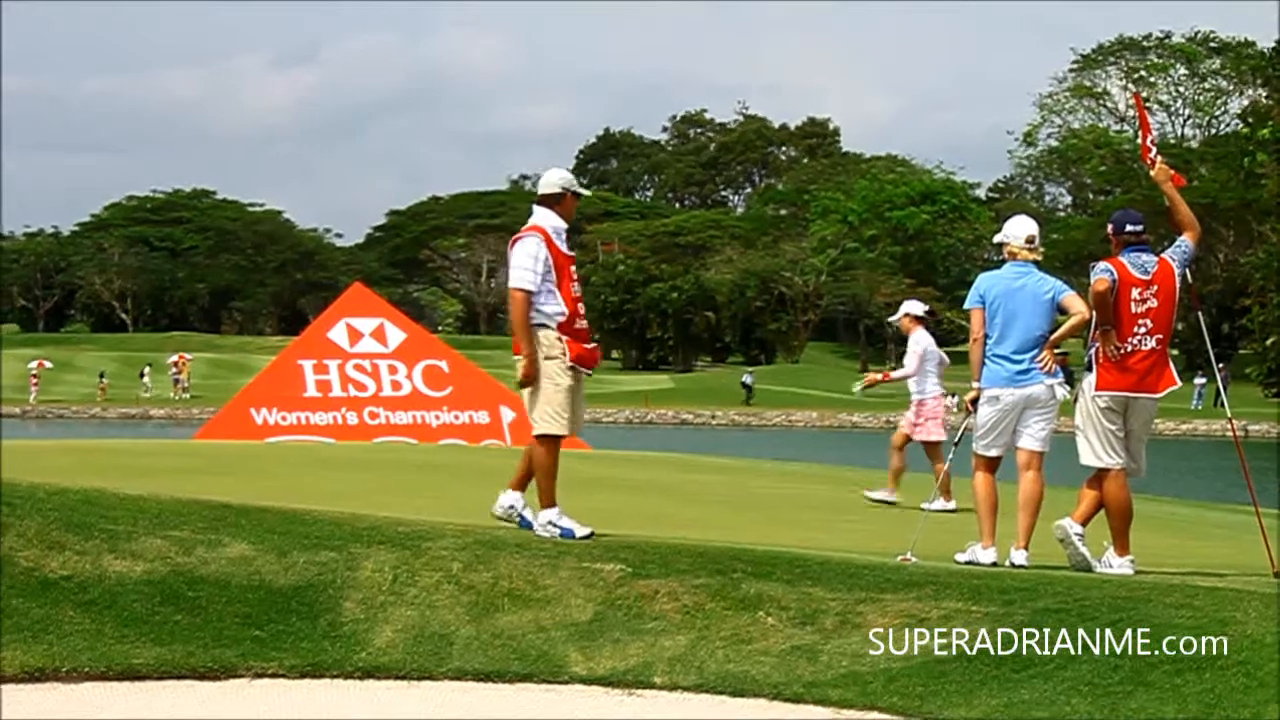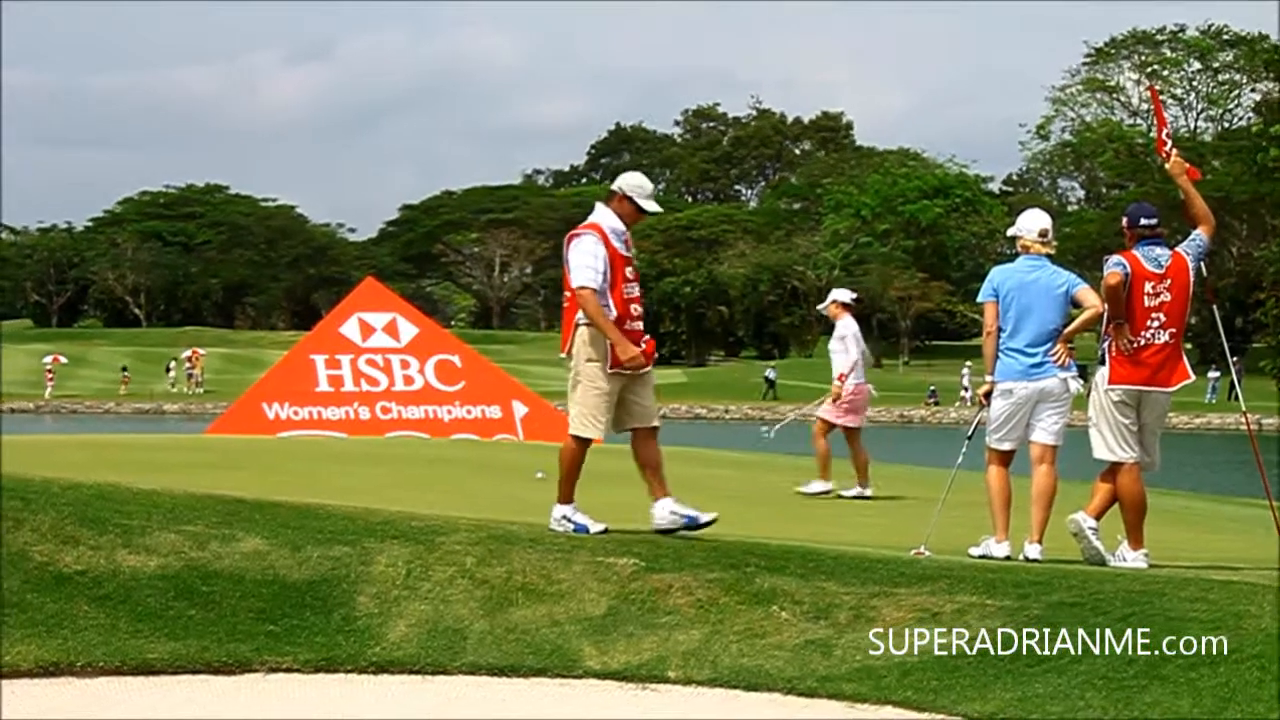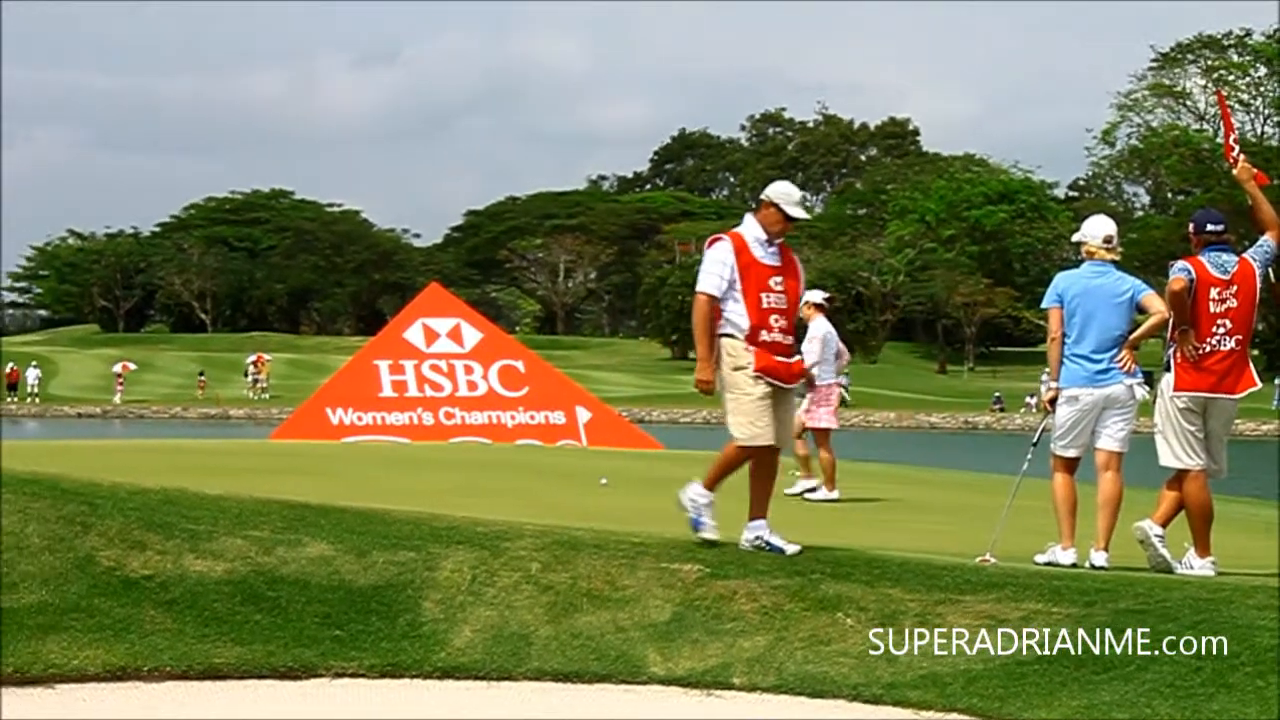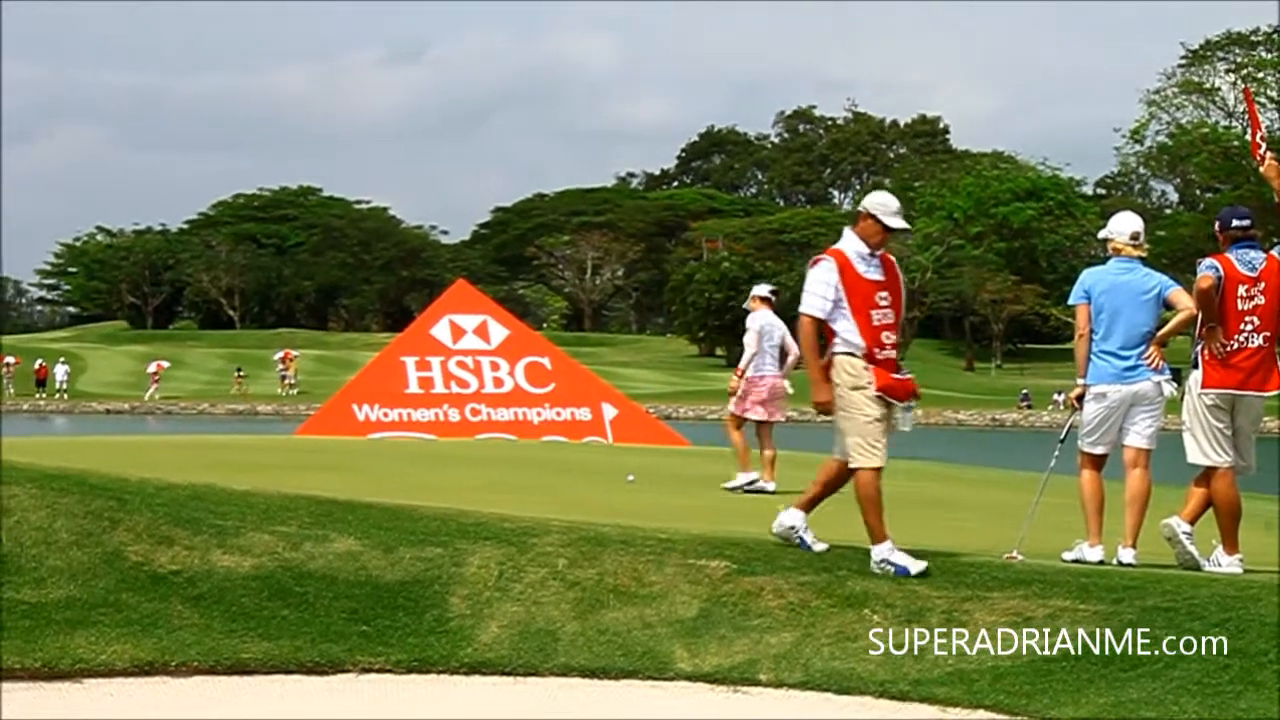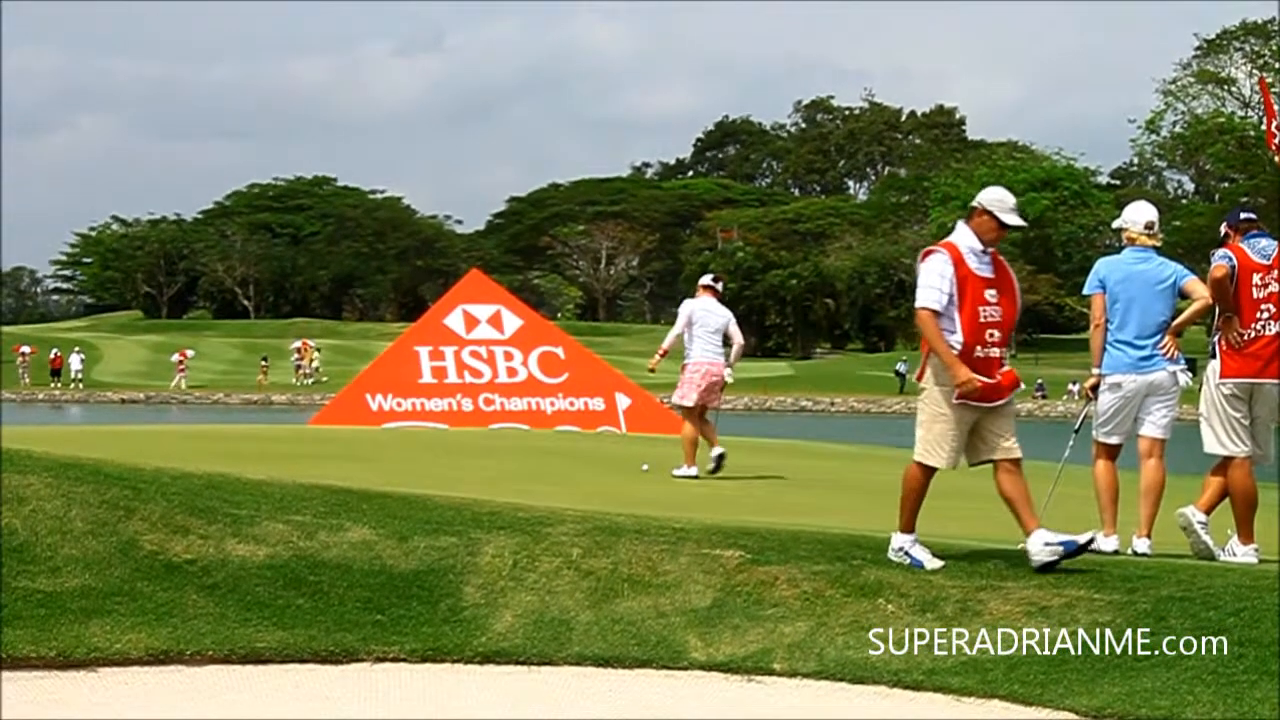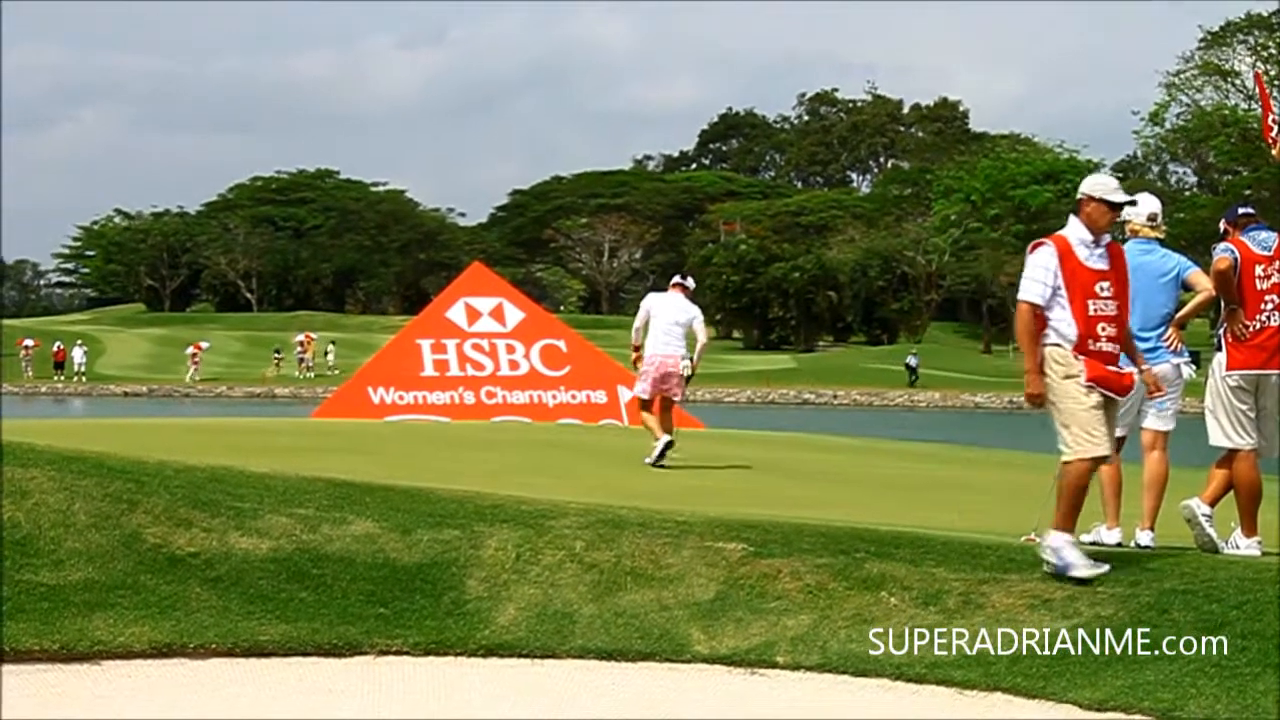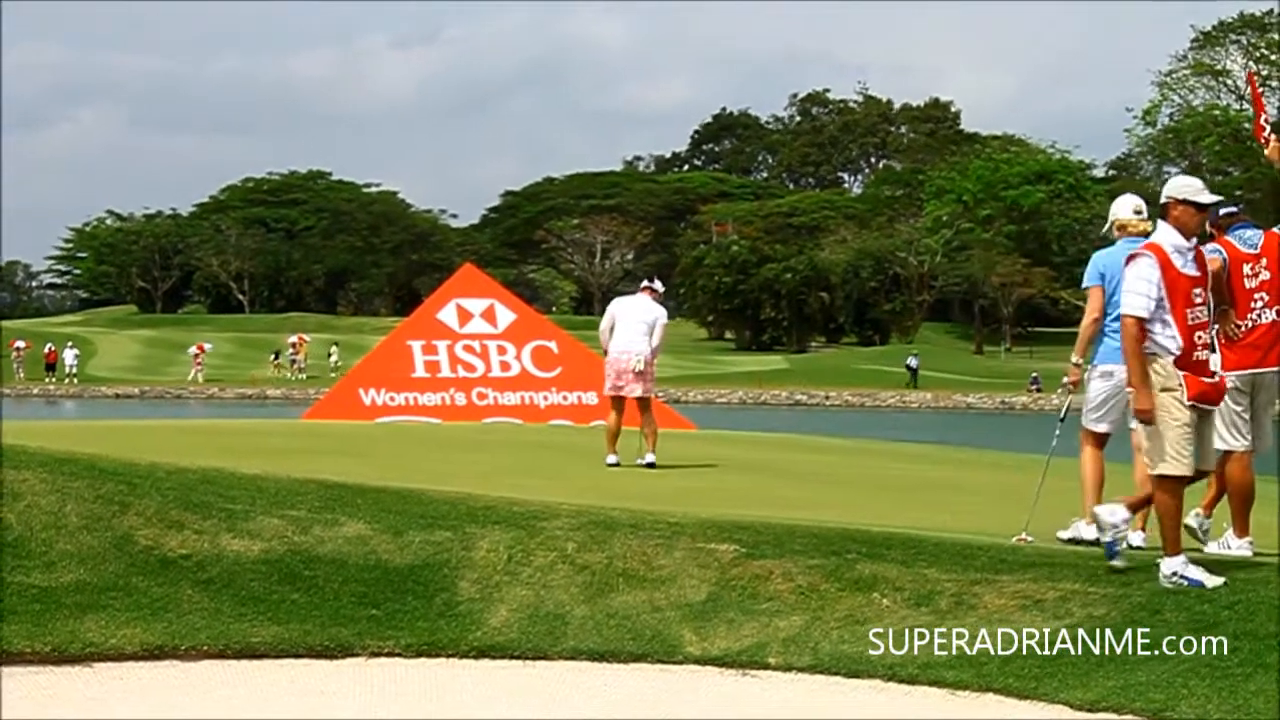
dt=0.5s
person 1, frame 1
left shoulder: (556, 238)
right shoulder: (534, 240)
right elbow: (518, 300)
left wrist: (584, 340)
right wrist: (527, 356)
left hip: (567, 347)
right hip: (547, 345)
left knee: (555, 431)
right knee: (550, 430)
left ankle: (511, 498)
right ankle: (548, 515)
person 1, frame 2
left shoulder: (623, 239)
right shoulder: (590, 238)
right elbow: (585, 298)
right wrist: (621, 343)
left hip: (630, 349)
right hip: (600, 346)
left knee: (645, 427)
right knee: (583, 431)
left ankle: (664, 508)
right ankle: (563, 509)
person 1, frame 3
left shoulder: (786, 256)
right shoulder: (728, 247)
right elbow: (703, 305)
left wrist: (798, 361)
right wrist: (704, 362)
left hip: (777, 361)
right hip: (742, 355)
left knee: (772, 446)
right knee: (754, 440)
left ankle: (756, 528)
right ankle: (701, 492)
person 1, frame 4
left shoulder: (888, 264)
right shoulder: (831, 266)
right elbow: (808, 325)
left wrist: (899, 374)
right wrist: (818, 383)
left hip: (883, 376)
right hip: (853, 373)
left knee: (852, 458)
right knee: (869, 461)
left ankle: (793, 517)
right ankle: (882, 550)
person 1, frame 5
left shoulder: (997, 263)
right shoulder: (943, 258)
right elbow: (925, 317)
left wrist: (1000, 372)
right wrist: (954, 367)
left hip: (992, 378)
right hip: (953, 376)
left knee: (1007, 459)
right knee: (929, 459)
left ankle: (1039, 542)
right ankle: (903, 540)
person 1, frame 6
left shoulder: (1114, 254)
right shoulder: (1052, 251)
right elbow: (1026, 313)
left wrist: (1143, 367)
right wrist: (1032, 373)
left hip: (1103, 367)
right hip: (1068, 365)
left knee: (1078, 457)
right knee: (1087, 453)
left ankle: (1059, 541)
right ankle: (1059, 541)
person 1, frame 7
left shoulder: (1195, 256)
right shoulder: (1149, 259)
right elbow: (1130, 326)
left wrist: (1208, 376)
right wrist: (1140, 390)
left hip: (1192, 377)
right hip: (1165, 376)
left knee: (1198, 467)
right knee: (1172, 470)
left ankle: (1118, 514)
right ankle: (1173, 563)
person 2, frame 1
left shoulder: (1109, 267)
right shoulder: (1170, 266)
left elbow: (1100, 290)
right elbow: (1192, 231)
left wrist: (1106, 328)
right wrist: (1166, 184)
left hip: (1107, 381)
right hip: (1148, 386)
left knee: (1112, 467)
right knee: (1117, 467)
left ankle: (1121, 556)
right ankle: (1077, 523)
person 2, frame 2
left shoulder: (1123, 261)
right shoulder: (1184, 260)
left elbow: (1112, 283)
right elbow: (1207, 225)
left wrist: (1118, 322)
right wrist: (1181, 178)
left hip: (1120, 374)
right hip: (1163, 379)
left knee: (1125, 461)
right knee: (1133, 460)
left ankle: (1136, 550)
right ankle: (1091, 517)
person 2, frame 3
left shoulder: (1188, 267)
left elbow: (1176, 288)
left wrist: (1184, 329)
left hip: (1186, 381)
right hip: (1229, 385)
left knee: (1193, 468)
right knee: (1199, 467)
left ankle: (1203, 558)
right ankle: (1157, 523)
person 2, frame 4
left shoulder: (1216, 263)
left elbow: (1204, 286)
left wrist: (1212, 326)
left hip: (1213, 379)
left knee: (1220, 467)
right knee: (1225, 466)
left ankle: (1230, 556)
right ankle: (1185, 522)
person 2, frame 5
left shoulder: (1230, 253)
left elbow: (1218, 276)
left wrist: (1228, 315)
left hip: (1232, 368)
left knee: (1238, 456)
right knee: (1241, 455)
left ankle: (1245, 545)
right ankle: (1200, 511)
person 2, frame 6
left shoulder: (1230, 247)
left elbow: (1222, 267)
left wrist: (1232, 306)
left hip: (1237, 361)
left knee: (1243, 449)
right knee: (1246, 448)
left ankle: (1248, 537)
right ankle: (1205, 503)
person 2, frame 7
left shoulder: (1217, 247)
left elbow: (1212, 269)
left wrist: (1223, 309)
left hip: (1232, 360)
left knee: (1237, 449)
right knee: (1241, 446)
left ankle: (1240, 537)
right ankle: (1203, 513)
person 3, frame 1
left shoulder: (985, 282)
right shoulder: (1050, 285)
left elbow: (977, 337)
right elbow: (1082, 313)
left wrist: (975, 384)
right wrist: (1051, 343)
left hip: (998, 385)
right hip: (1040, 385)
left knee: (984, 466)
right knee: (1030, 466)
left ankle: (986, 547)
right ankle: (1020, 550)
person 3, frame 2
left shoulder: (999, 275)
right shoulder: (1064, 278)
left elbow: (990, 331)
right elbow: (1096, 307)
left wrist: (988, 378)
right wrist: (1065, 336)
left hip: (1011, 379)
right hip: (1054, 378)
left knee: (997, 460)
right knee: (1044, 461)
left ankle: (1000, 541)
right ankle: (1034, 544)
person 3, frame 3
left shoulder: (1063, 281)
right shoulder: (1129, 284)
left elbow: (1055, 336)
right elbow: (1161, 312)
left wrist: (1053, 383)
right wrist: (1130, 343)
left hip: (1077, 386)
right hip: (1119, 385)
left knee: (1063, 467)
right knee: (1109, 467)
left ankle: (1066, 548)
right ankle: (1100, 551)
person 3, frame 4
left shoulder: (1090, 278)
right shoulder: (1156, 280)
left elbow: (1083, 333)
right elbow: (1189, 309)
left wrist: (1080, 381)
right wrist: (1159, 340)
left hip: (1104, 383)
right hip: (1147, 382)
left knee: (1090, 464)
right knee: (1137, 464)
left ankle: (1093, 545)
right ankle: (1128, 548)
person 3, frame 5
left shoulder: (1105, 267)
right shoulder: (1171, 269)
left elbow: (1098, 323)
right elbow: (1205, 298)
left wrist: (1095, 370)
right wrist: (1174, 329)
left hip: (1119, 372)
right hip: (1162, 371)
left knee: (1104, 453)
right knee: (1152, 454)
left ankle: (1108, 535)
right ankle: (1143, 538)
person 3, frame 6
right shoulder: (1174, 261)
right elbow: (1208, 290)
right wrist: (1178, 321)
left hip: (1123, 365)
right hip: (1166, 365)
left knee: (1109, 446)
right knee: (1155, 447)
left ankle: (1111, 528)
right ankle: (1146, 530)
person 3, frame 7
left shoulder: (1103, 259)
left elbow: (1093, 315)
left wrist: (1076, 361)
left hip: (1111, 362)
left knee: (1092, 441)
right knee: (1144, 446)
left ankle: (1088, 523)
right ankle: (1138, 530)
person 4, frame 1
left shoulder: (917, 339)
right shoulder: (926, 338)
left elbow: (911, 370)
right elbow: (944, 361)
left wrist: (881, 377)
left hip: (926, 402)
right hip: (922, 402)
left knee: (934, 454)
right knee: (896, 444)
left ankle: (946, 499)
right ankle: (891, 491)
person 4, frame 2
left shoulder: (845, 325)
right shoulder: (848, 325)
left elbow: (854, 356)
right elbow: (865, 353)
left wrist: (839, 381)
left hip: (848, 390)
right hip: (855, 388)
left knee: (819, 432)
right knee: (853, 441)
left ankle: (824, 480)
right ankle: (863, 486)
person 4, frame 3
left shoulder: (817, 326)
right shoulder: (827, 327)
left elbow: (815, 357)
right elbow: (844, 357)
left hip: (821, 389)
right hip: (821, 389)
left knee: (821, 443)
right knee: (796, 433)
left ankle: (830, 490)
right ankle: (806, 479)
person 4, frame 4
left shoulder: (756, 317)
right shoulder: (778, 323)
left elbow: (752, 349)
right elbow: (794, 353)
left wrist: (737, 375)
right wrist: (781, 374)
left hip: (757, 380)
right hip: (774, 381)
left knee: (733, 426)
right knee: (764, 434)
left ankle: (746, 472)
right ankle: (767, 480)
person 4, frame 5
left shoulder: (691, 304)
right shoulder: (725, 312)
left elbow: (677, 331)
right elbow: (739, 342)
left wrist: (659, 354)
right wrist: (729, 366)
left hip: (696, 365)
right hip: (716, 367)
left knee: (689, 419)
right knee: (699, 418)
left ankle: (690, 466)
right ankle: (716, 449)
person 4, frame 6
left shoulder: (652, 298)
right shoulder: (693, 309)
left elbow: (637, 326)
right elbow: (703, 340)
left wrist: (636, 350)
right wrist: (694, 363)
left hip: (654, 357)
right hip: (678, 360)
left knee: (645, 409)
right knee: (666, 411)
left ankle: (662, 438)
right ankle: (660, 456)
person 4, frame 7
left shoulder: (618, 302)
right shoulder: (659, 310)
left elbow: (603, 329)
right elbow: (657, 341)
left wrist: (607, 352)
right wrist: (650, 361)
left hip: (616, 356)
right hip: (640, 358)
left knee: (615, 410)
right knee: (645, 410)
left ankle: (611, 455)
right ankle: (650, 454)
